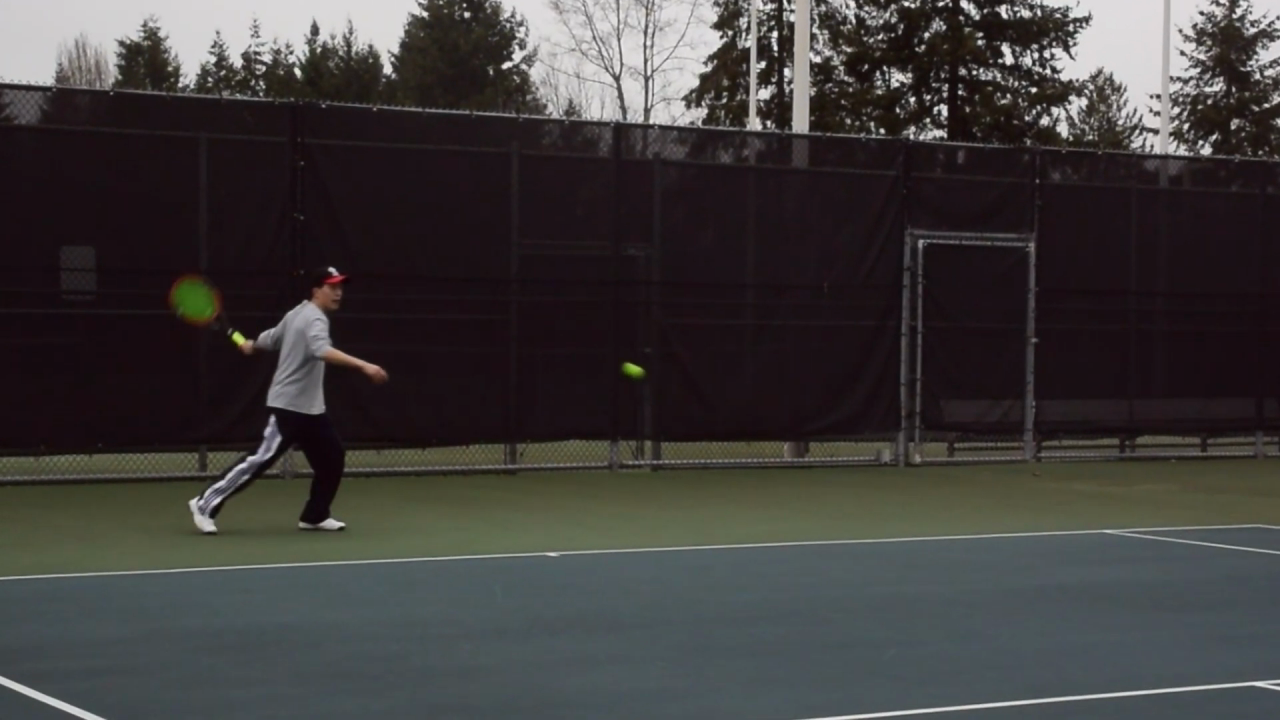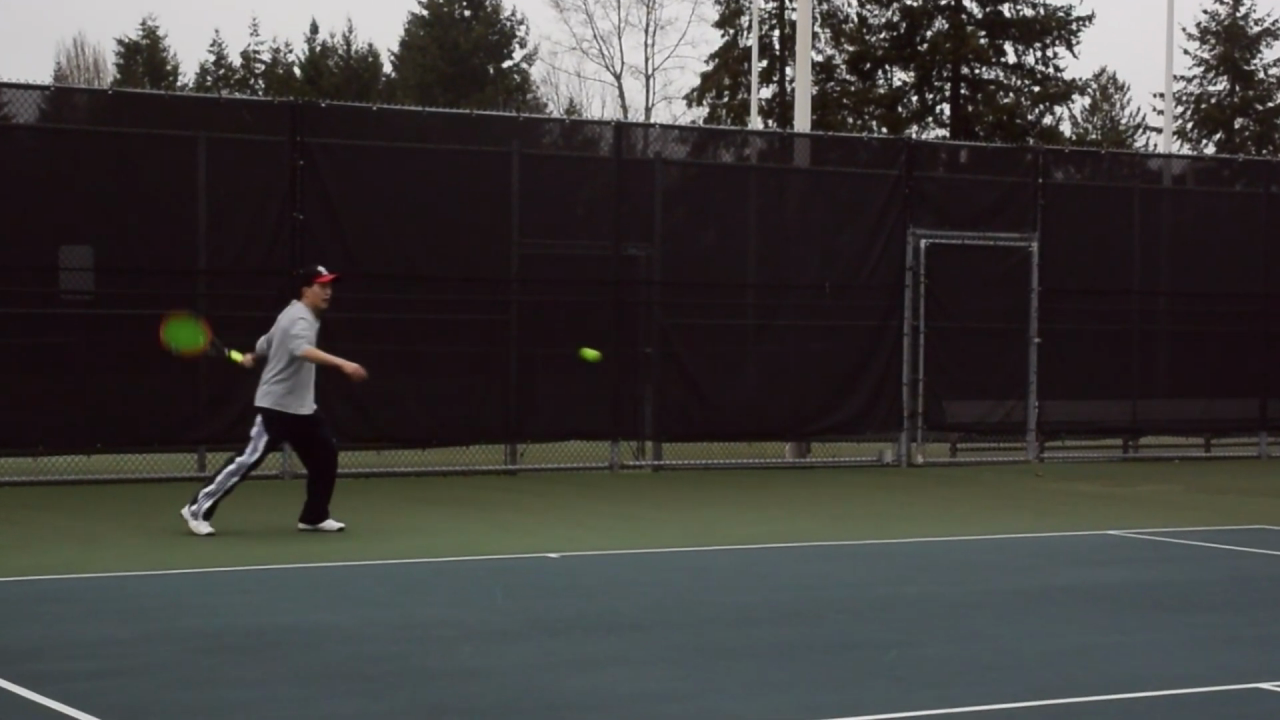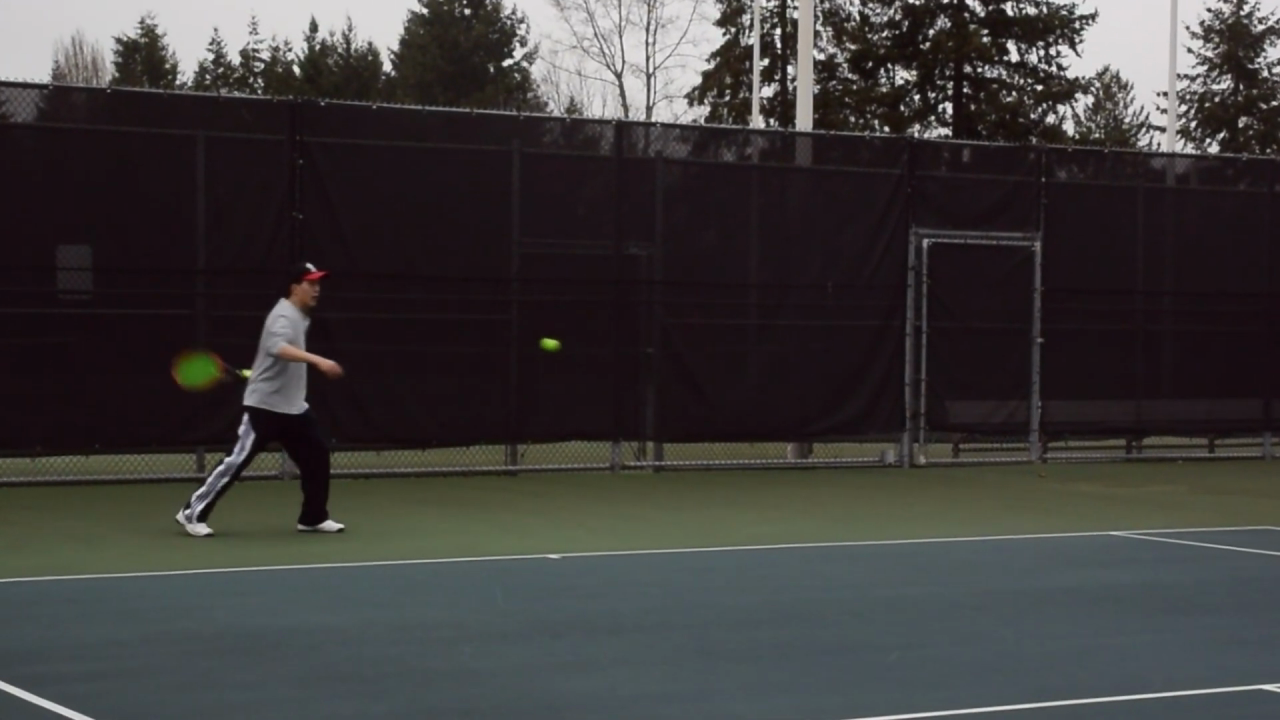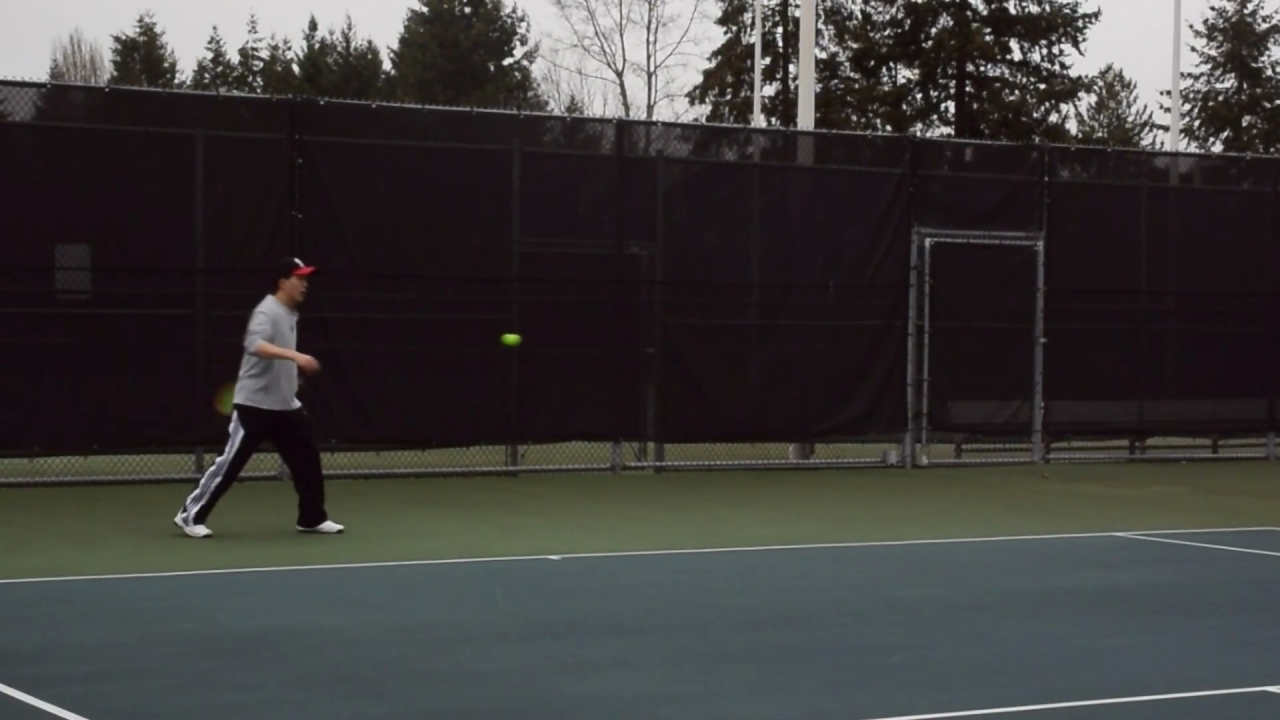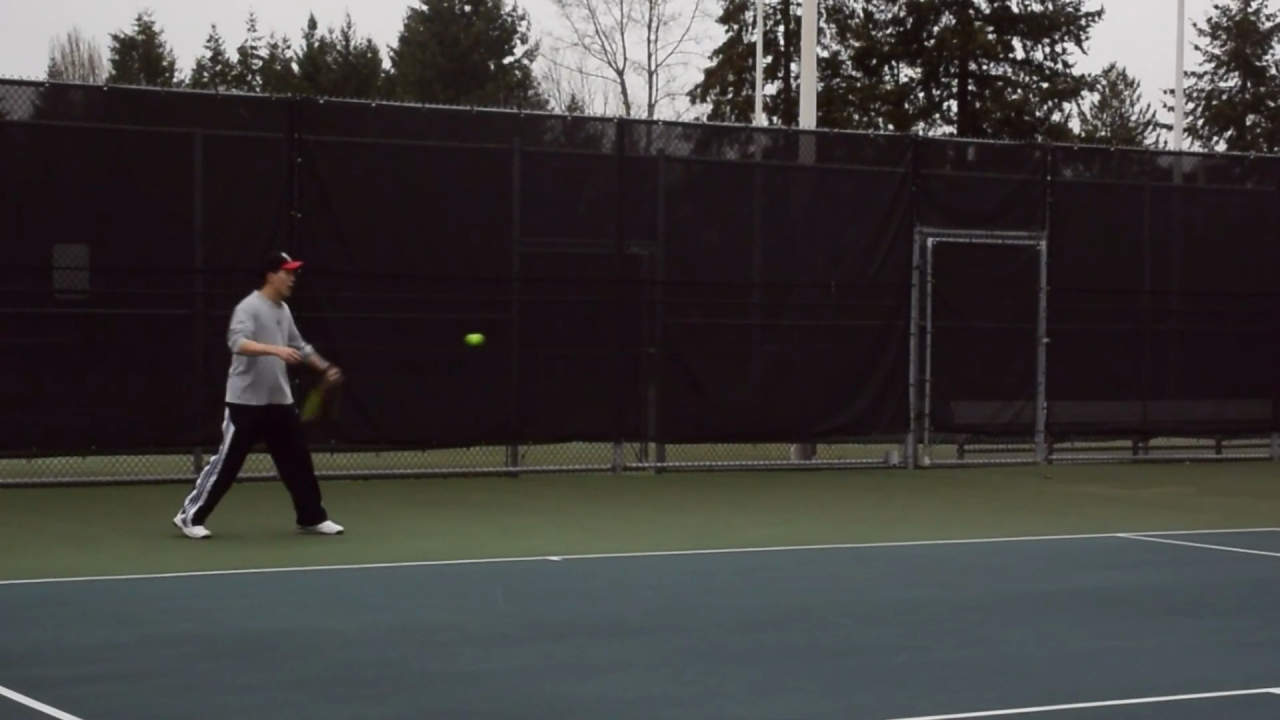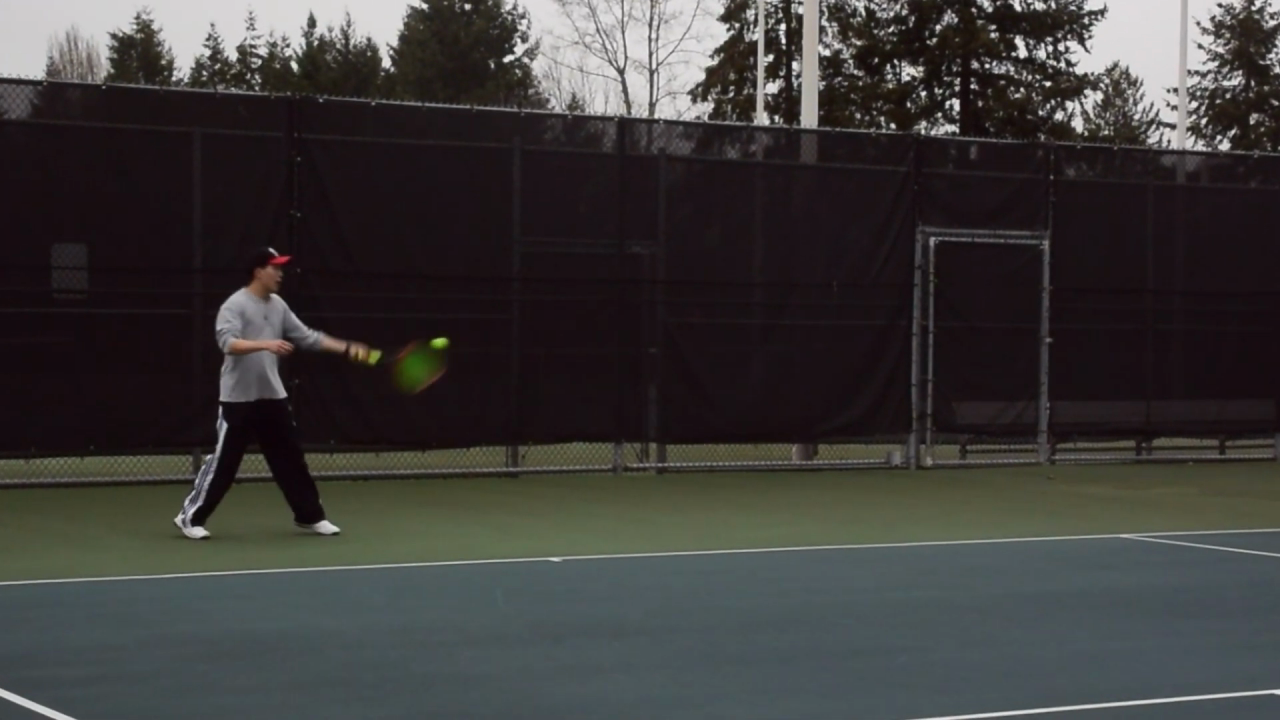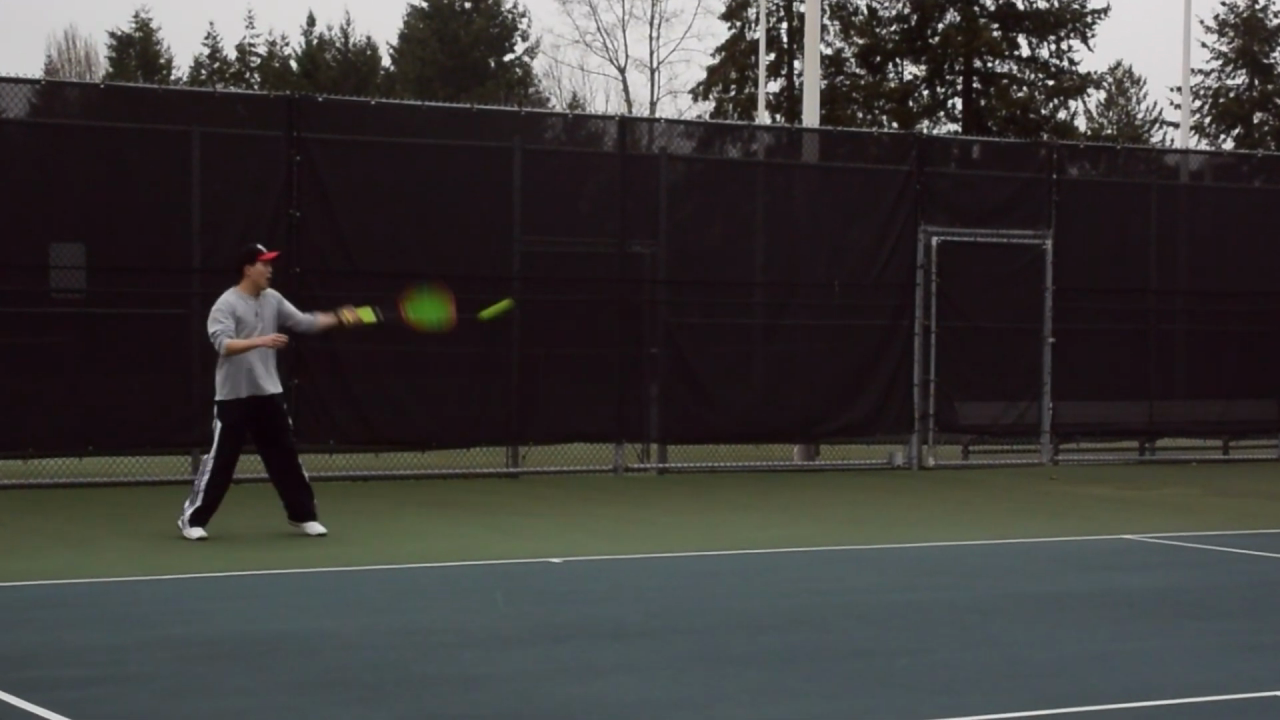
dt=0.1s
person 1, frame 1
left shoulder: (299, 313)
right shoulder: (315, 319)
left elbow: (272, 338)
right elbow: (322, 351)
left wrist: (251, 345)
right wrist: (363, 365)
left hip: (311, 408)
right hip: (288, 406)
left knee: (332, 457)
right knee: (260, 459)
left ankle: (315, 516)
right ankle: (205, 505)
person 1, frame 2
left shoulder: (295, 315)
right shoulder: (300, 318)
left elbow: (267, 343)
right elbow: (301, 349)
left wrist: (252, 357)
right wrist: (342, 363)
left hip: (301, 408)
right hip: (276, 406)
left knee: (325, 456)
right knee: (248, 460)
left ankle: (314, 517)
right ankle: (198, 510)
person 1, frame 3
left shoulder: (298, 317)
right shoulder: (284, 316)
right elbow: (278, 347)
right wrist: (319, 361)
left hip: (294, 407)
right hip: (264, 406)
left knee: (317, 457)
right knee: (237, 461)
left ankle: (314, 517)
right ankle: (193, 514)
person 1, frame 4
left shoulder: (289, 314)
right shoulder: (267, 311)
right elbow: (255, 344)
right wrist: (294, 356)
left hip: (286, 404)
right hip: (254, 404)
left knee: (308, 458)
right knee: (230, 462)
left ankle: (312, 518)
right ankle: (191, 515)
person 1, frame 5
left shoulder: (282, 310)
right shoulder: (249, 307)
left elbow: (297, 344)
right elbow: (238, 342)
left wrist: (324, 366)
right wrist: (276, 350)
left hip: (279, 400)
right hip: (244, 400)
left knee: (297, 459)
right knee: (227, 461)
left ankle: (314, 517)
right ankle: (190, 518)
person 1, frame 6
left shoulder: (277, 304)
right shoulder: (234, 305)
left elbow: (307, 336)
right elbow: (227, 342)
left wrist: (345, 347)
right wrist: (263, 345)
left hip: (273, 395)
right hip: (239, 399)
left knee: (291, 457)
right knee: (224, 459)
left ankle: (310, 516)
right ankle: (191, 517)
person 1, frame 7
left shoulder: (273, 300)
right shoulder: (226, 304)
left elbow: (303, 322)
right elbow: (223, 344)
left wrist: (336, 318)
right wrist: (260, 341)
left hip: (269, 393)
right hip: (233, 395)
left knee: (285, 454)
right knee: (221, 458)
left ankle: (303, 515)
right ankle: (193, 519)
